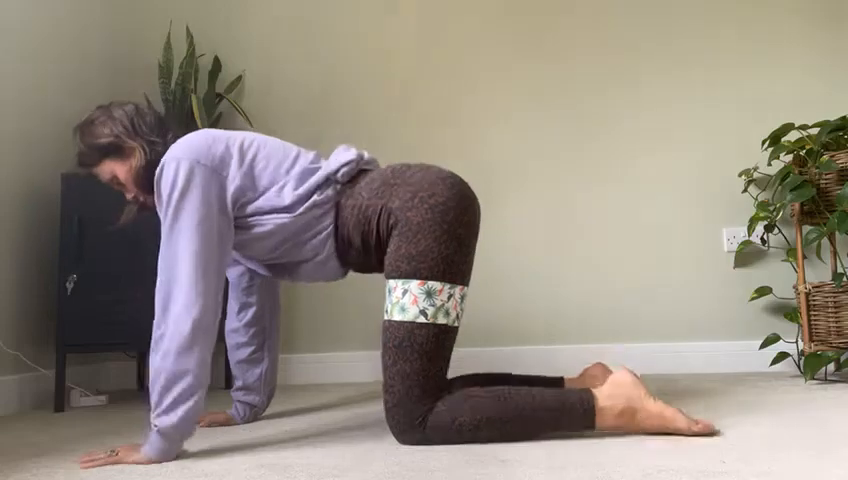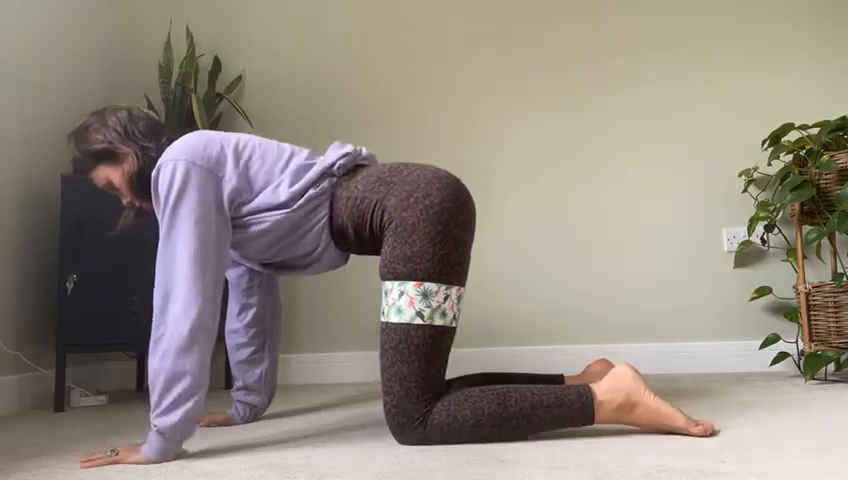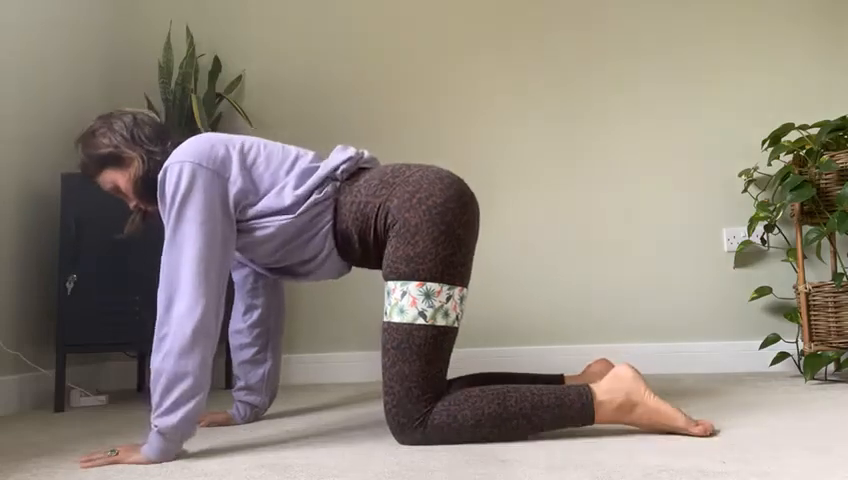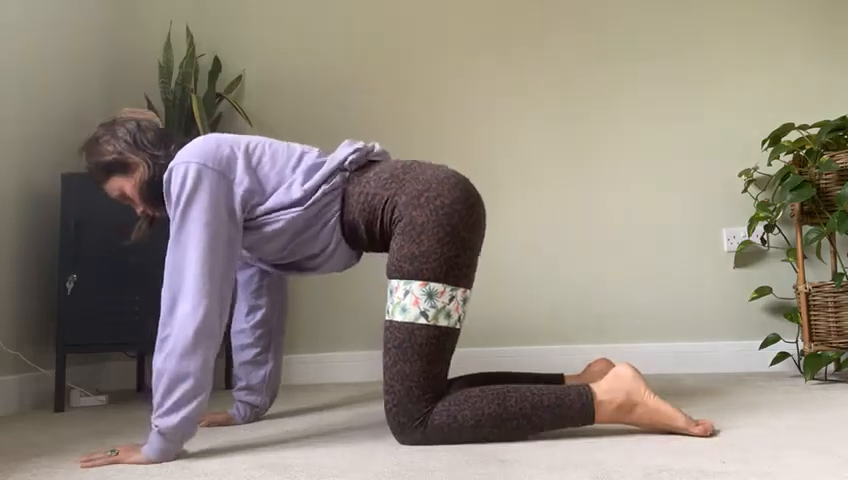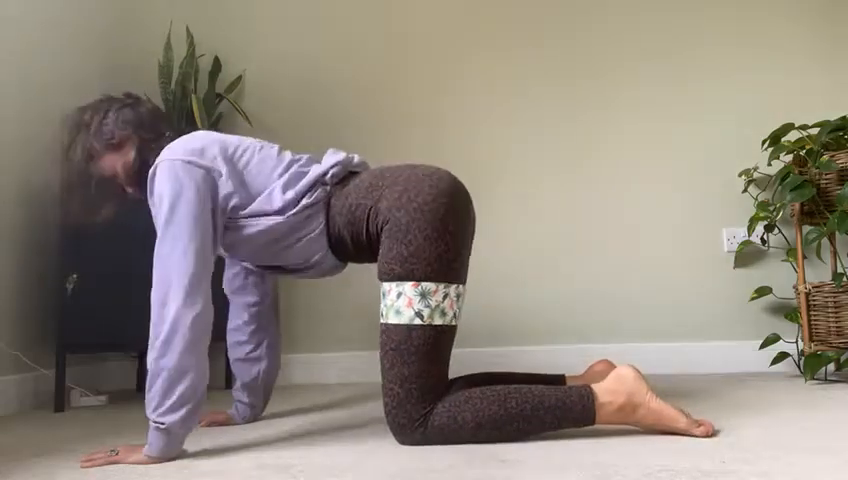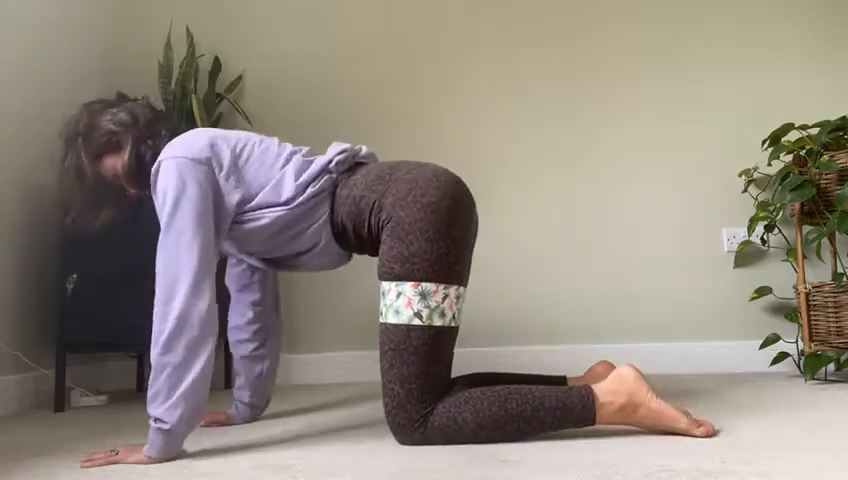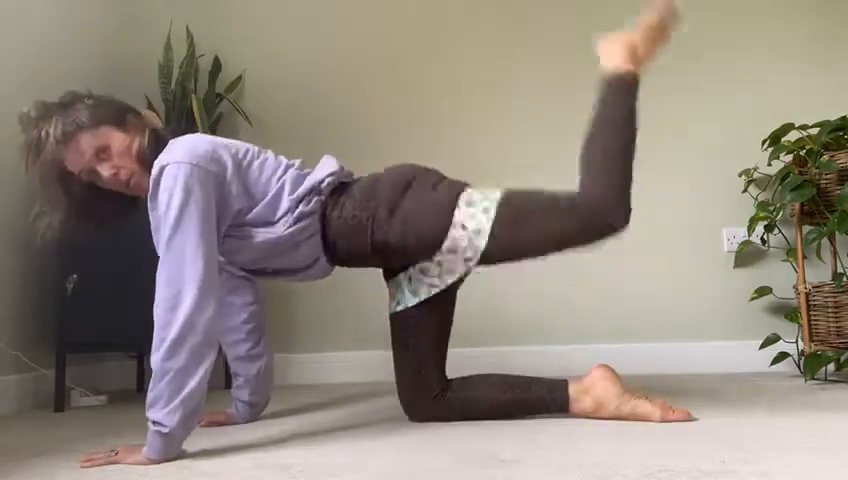
dt=0.3s
person 1, frame 1
left shoulder: (186, 162)
right shoulder: (214, 171)
left elbow: (185, 306)
right elbow: (249, 284)
left wrist: (161, 440)
right wrist: (247, 402)
left hip: (422, 210)
right hip: (423, 214)
left knee: (413, 419)
right knee: (419, 394)
left ankle: (610, 404)
right ankle: (586, 383)
person 1, frame 2
left shoulder: (182, 164)
right shoulder: (214, 174)
left elbow: (187, 307)
right elbow: (249, 284)
left wrist: (162, 440)
right wrist: (248, 401)
left hip: (415, 207)
right hip: (416, 209)
left knee: (414, 421)
right knee: (418, 393)
left ankle: (607, 400)
right ankle: (584, 380)
person 1, frame 3
left shoulder: (188, 168)
right shoulder: (219, 181)
left elbow: (189, 308)
right elbow: (253, 286)
left wrist: (161, 441)
right wrist: (249, 401)
left hip: (419, 209)
right hip: (421, 213)
left knee: (413, 419)
right knee: (419, 393)
left ankle: (611, 396)
right ankle: (587, 379)
person 1, frame 4
left shoulder: (192, 166)
right shoulder: (222, 176)
left elbow: (193, 306)
right elbow: (258, 284)
left wrist: (163, 441)
right wrist: (249, 402)
left hip: (426, 207)
right hip: (427, 210)
left knee: (413, 420)
right knee: (421, 393)
left ankle: (609, 398)
right ankle: (587, 379)
person 1, frame 5
left shoulder: (179, 168)
right shoulder: (215, 174)
left elbow: (181, 307)
right elbow: (248, 291)
left wrist: (161, 441)
right wrist: (245, 405)
left hip: (412, 210)
right hip: (421, 210)
left knee: (414, 421)
right knee: (422, 390)
left ankle: (611, 400)
right ankle: (586, 379)
person 1, frame 6
left shoulder: (179, 161)
right shoulder: (212, 164)
left elbow: (186, 303)
right elbow: (250, 285)
left wrist: (161, 440)
right wrist: (247, 403)
left hip: (413, 206)
right hip: (420, 206)
left knee: (415, 423)
right knee: (425, 393)
left ankle: (608, 399)
right ankle: (586, 380)
person 1, frame 7
left shoulder: (185, 165)
right shoulder: (167, 201)
left elbow: (187, 305)
right elbow: (231, 297)
left wrist: (159, 439)
right wrist: (246, 403)
left hip: (406, 210)
right hip: (402, 244)
left knee: (598, 210)
right knee: (424, 400)
left ankle: (618, 66)
right ankle: (586, 394)
